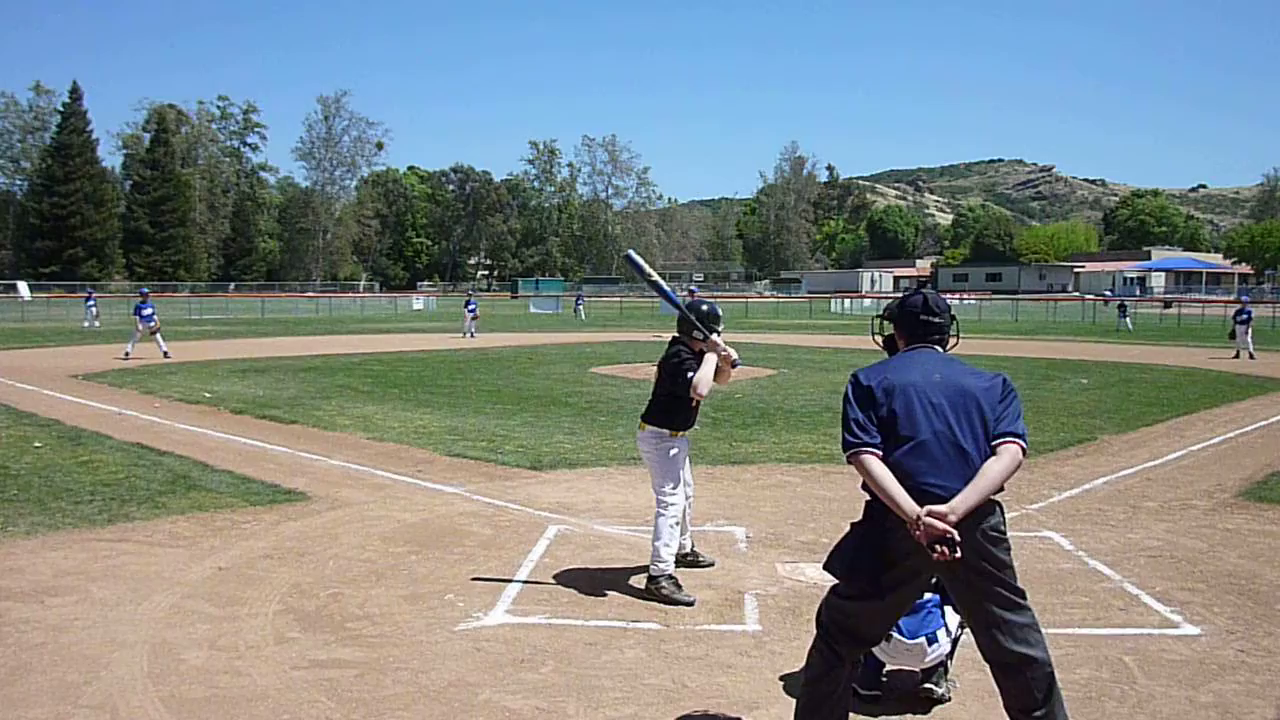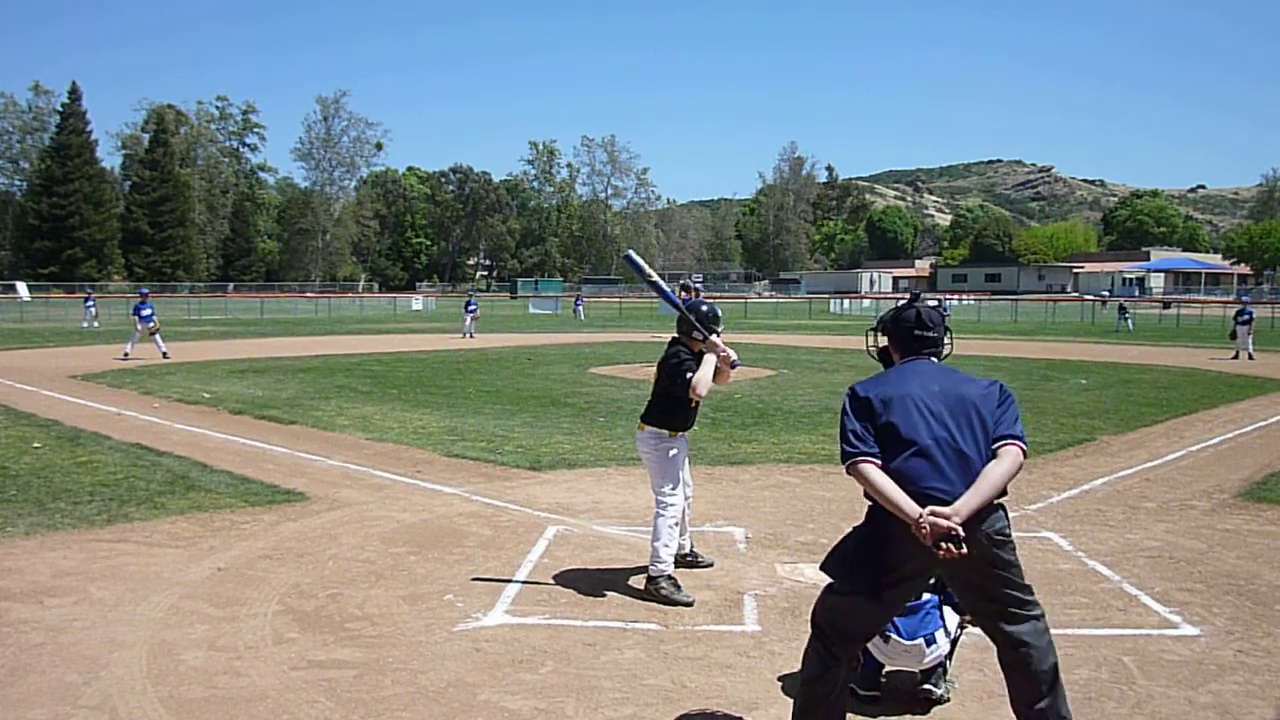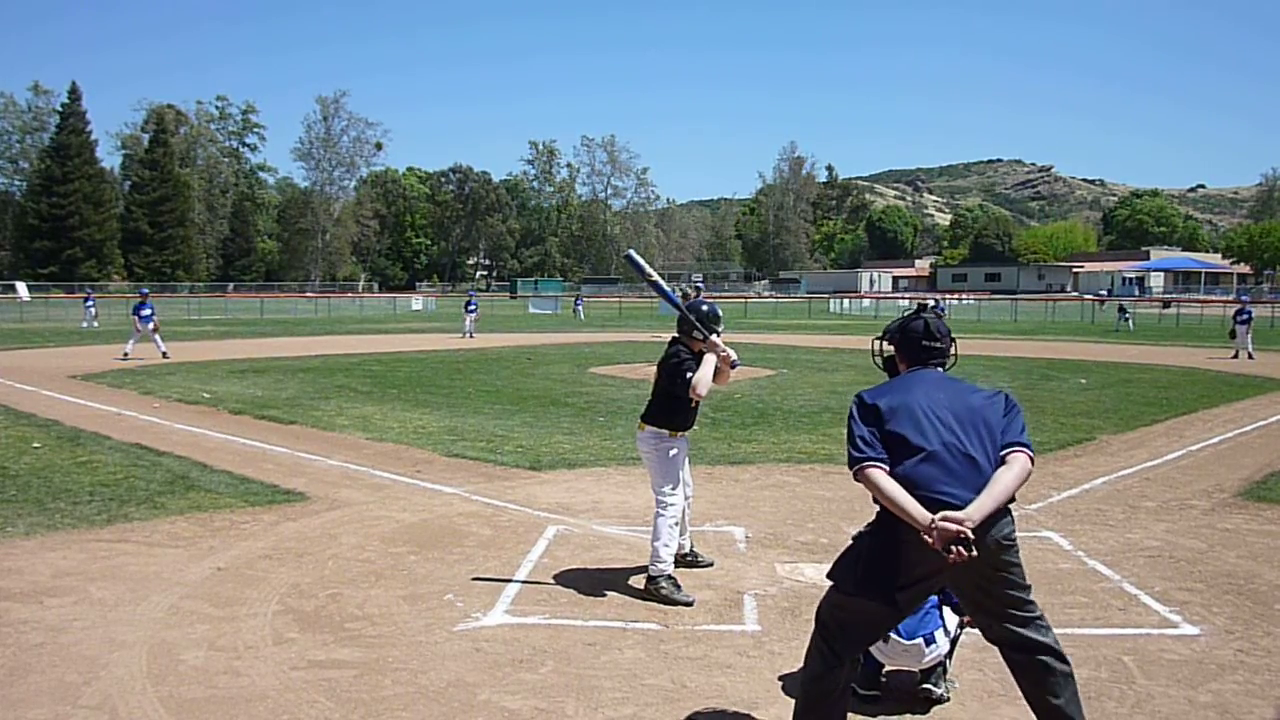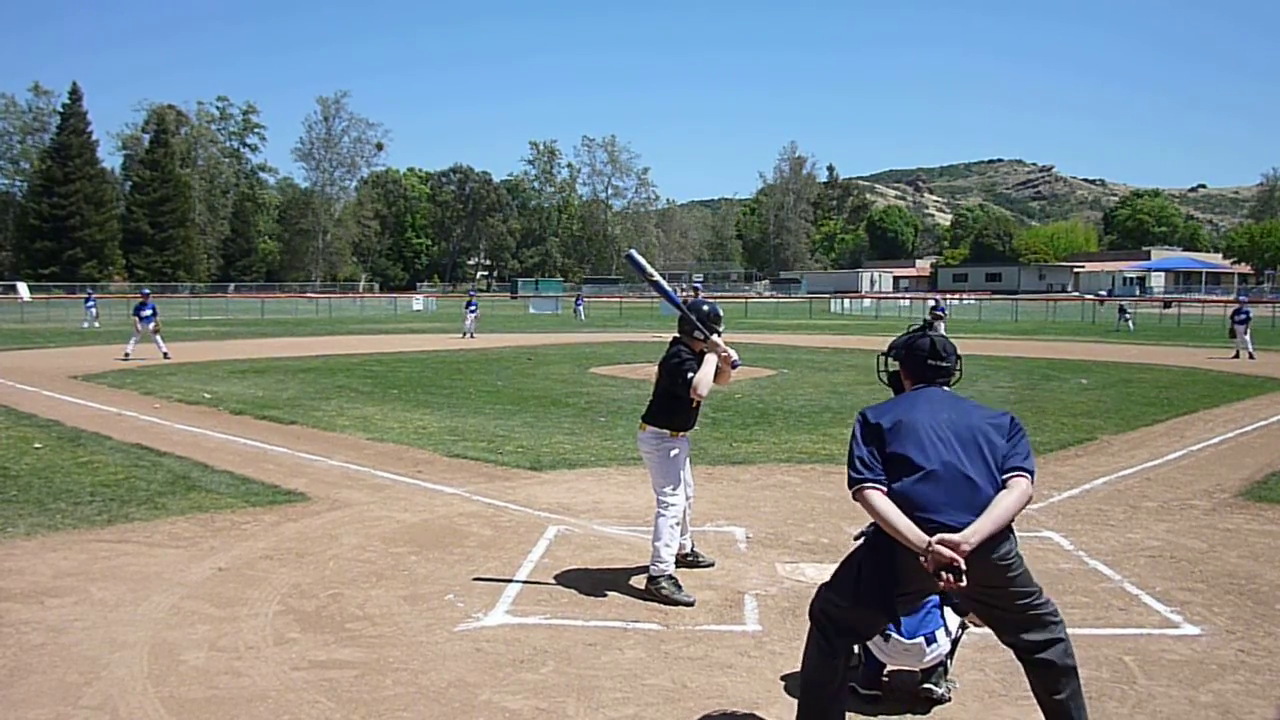
dt=0.4s
person 1, frame 1
left shoulder: (868, 380)
right shoulder: (994, 384)
left elbow: (865, 456)
right elbow: (1010, 452)
left wrist: (915, 517)
right wrist: (952, 512)
left hip: (894, 524)
right hip: (976, 523)
left knee: (840, 631)
right knee: (1016, 641)
person 1, frame 2
left shoulder: (866, 393)
right shoulder: (991, 391)
left elbow: (864, 466)
right elbow: (1010, 455)
left wrist: (919, 520)
right wrist: (958, 515)
left hip: (897, 526)
right hip: (980, 525)
left knee: (834, 629)
right knee: (1025, 630)
person 1, frame 3
left shoulder: (872, 401)
right shoulder: (997, 401)
left elbow: (871, 471)
right elbow: (1019, 461)
left wrist: (928, 524)
right wrist: (969, 520)
left hip: (906, 531)
right hip: (989, 530)
left knee: (837, 631)
right knee: (1029, 636)
person 1, frame 4
left shoulder: (875, 417)
right shoulder: (1001, 420)
left elbow: (869, 491)
right elbow: (1020, 486)
left wrist: (924, 546)
right wrist: (966, 541)
left hip: (903, 546)
right hip: (988, 548)
left knee: (832, 620)
right knee: (1044, 632)
person 2, frame 1
left shoulder: (695, 352)
right shoulder: (678, 356)
left elbow: (720, 379)
right elbow: (700, 390)
left wrist: (726, 362)
right wrist: (712, 353)
left hip: (674, 436)
right hip: (661, 437)
left knee: (684, 493)
right knee: (671, 500)
left ankle: (682, 549)
right ankle: (660, 576)
person 2, frame 2
left shoulder: (694, 353)
right shoulder: (678, 358)
left elbow: (719, 380)
right elbow: (698, 391)
left wrist: (725, 364)
right wrist: (711, 354)
left hip: (674, 437)
right hip: (659, 438)
left knee: (684, 494)
right knee: (670, 502)
left ankle: (681, 551)
right ankle: (659, 577)
person 2, frame 3
left shoulder: (694, 353)
right shoulder: (678, 357)
left elbow: (719, 380)
right elbow: (698, 390)
left wrist: (724, 363)
right wrist: (711, 353)
left hip: (674, 436)
right hip: (659, 438)
left knee: (684, 494)
right knee: (670, 501)
left ankle: (681, 550)
right ankle: (658, 576)
person 2, frame 4
left shoulder: (696, 354)
right shoulder: (679, 357)
left elbow: (720, 380)
right elbow: (699, 391)
left wrist: (725, 363)
right wrist: (712, 354)
left hip: (675, 437)
right hip: (661, 438)
left knee: (685, 495)
right knee: (671, 502)
left ankle: (682, 550)
right ankle: (660, 577)
